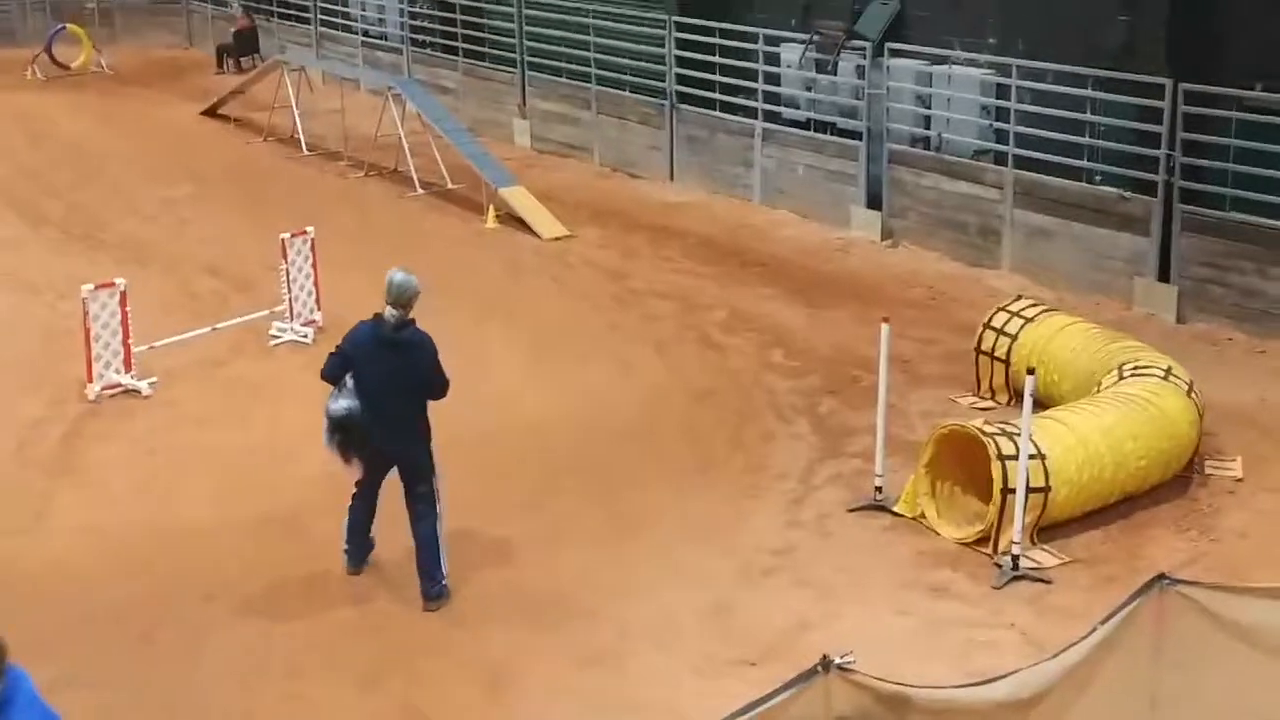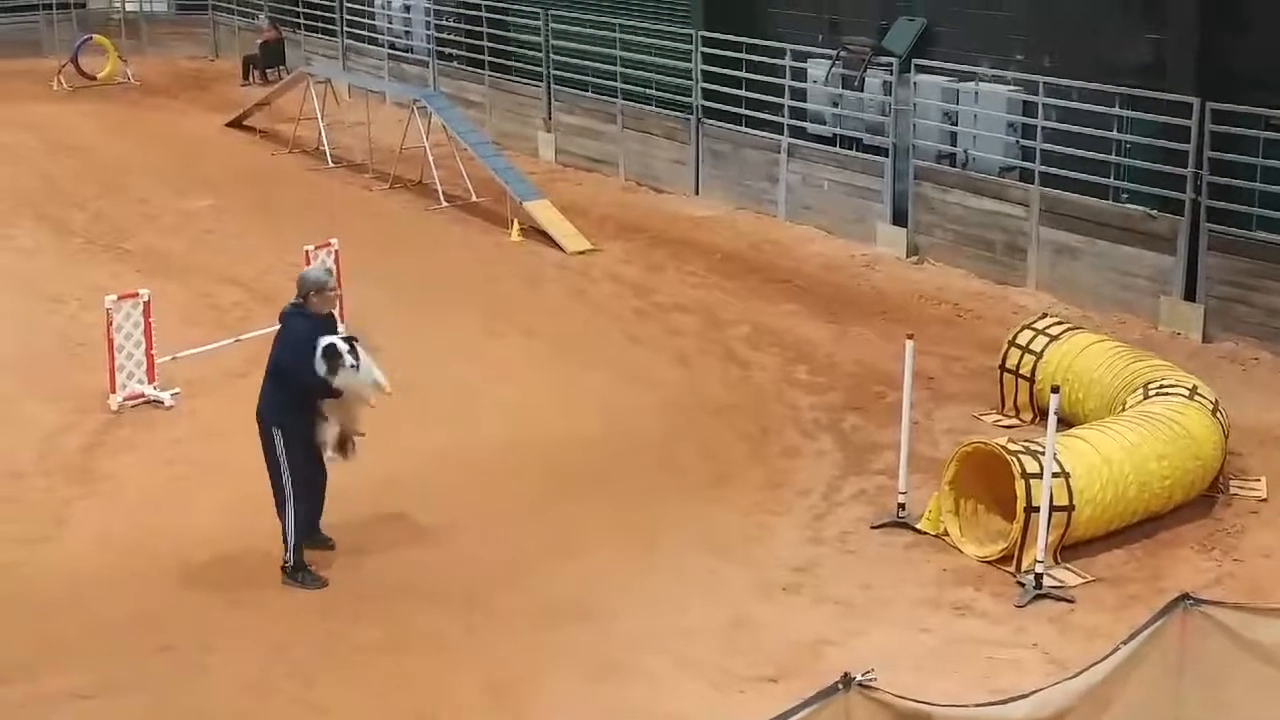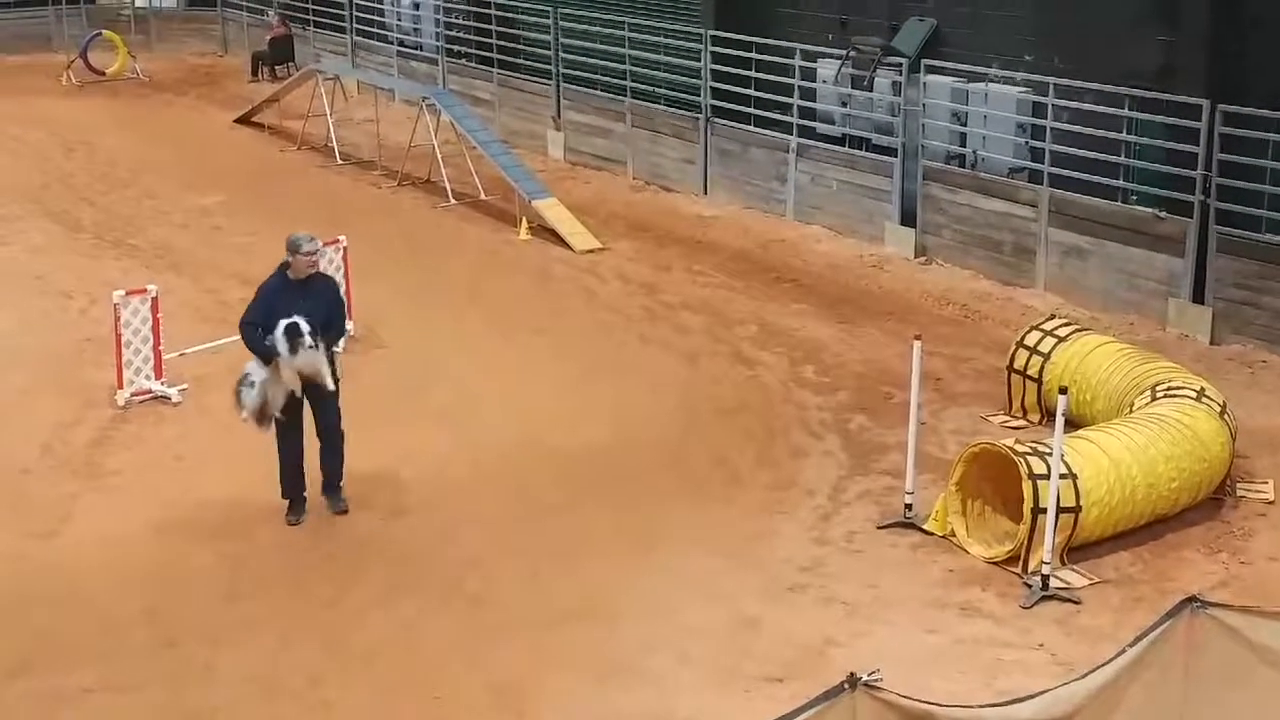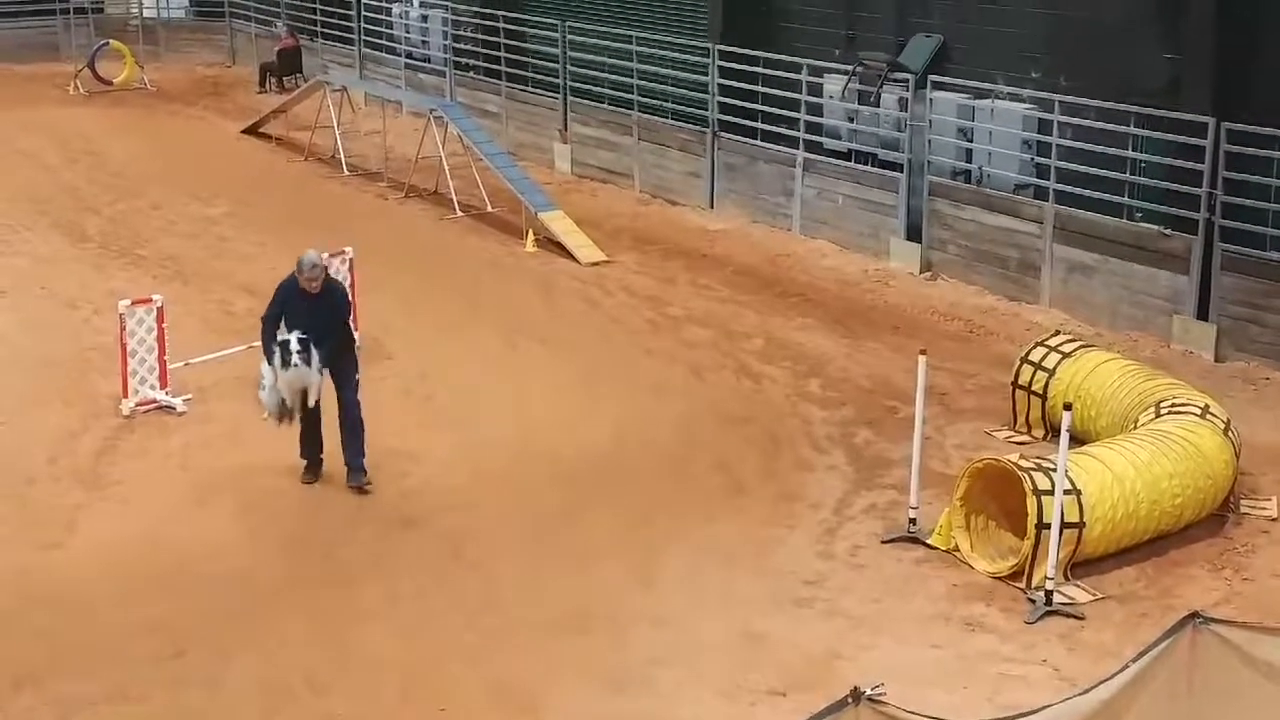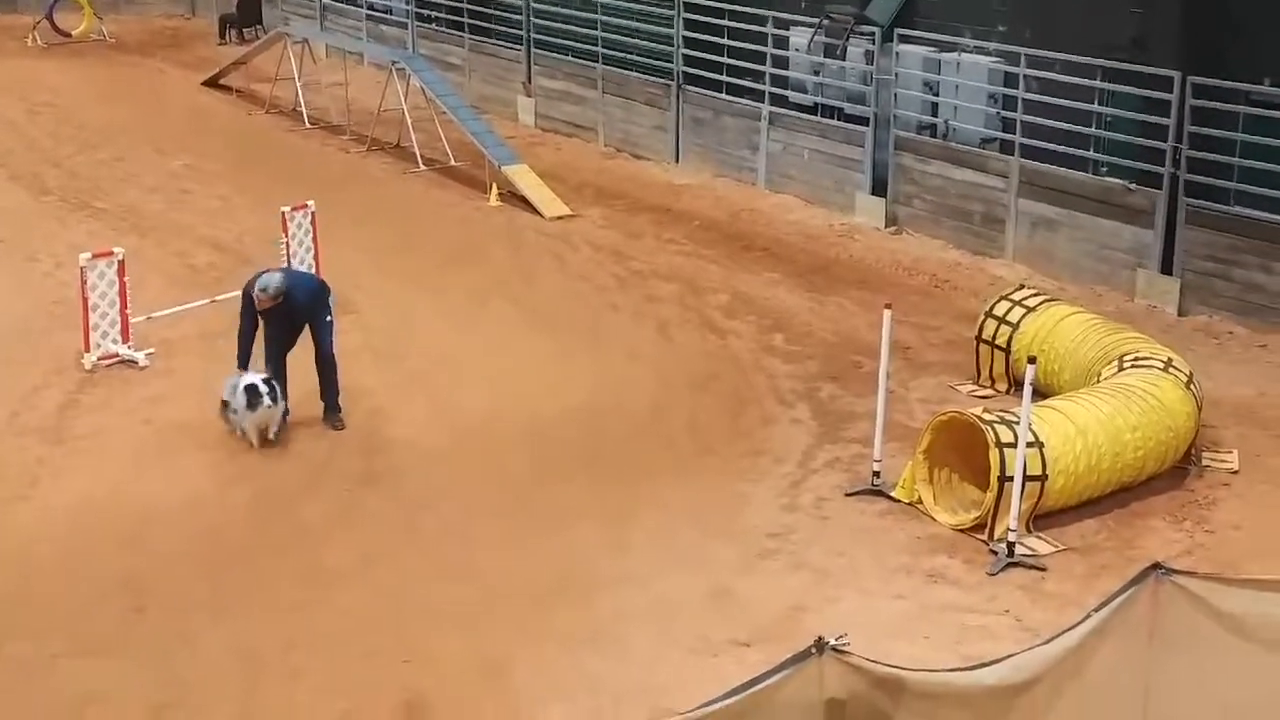
dt=1s
person 1, frame 1
left shoulder: (360, 334)
right shoulder: (420, 342)
left elbow: (331, 372)
right elbow: (438, 389)
left hip: (371, 436)
right hip: (411, 438)
left knee: (365, 492)
right knee: (425, 507)
left ankle: (355, 555)
right ankle: (434, 588)
person 1, frame 2
left shoulder: (326, 322)
right shoulder: (297, 330)
right elbow: (306, 381)
right wrist: (337, 389)
left hip: (305, 413)
right hip: (280, 418)
left knee: (316, 475)
right knee: (293, 489)
left ankle: (308, 531)
right ankle: (294, 567)
person 1, frame 3
left shoulder: (327, 286)
right shoulder: (272, 288)
left elbow: (338, 327)
right elbow: (248, 326)
right wrist: (268, 355)
left knee: (330, 429)
right knee: (289, 436)
left ankle: (333, 490)
right ankle: (295, 498)
person 1, frame 4
left shoulder: (337, 292)
right shoulder: (286, 289)
left elbow: (341, 333)
right elbow: (269, 323)
left wrist: (319, 361)
right wrist: (272, 358)
left hip: (339, 351)
left knee: (349, 404)
right knee: (308, 406)
left ankle: (355, 469)
right ankle: (312, 461)
person 1, frame 5
left shoulder: (299, 300)
right shoulder: (250, 290)
left elbow: (290, 337)
right elbow: (247, 330)
left wrist: (269, 371)
right wrist: (242, 369)
left hip: (315, 301)
left knee: (325, 352)
right knee: (273, 355)
left ankle: (331, 409)
